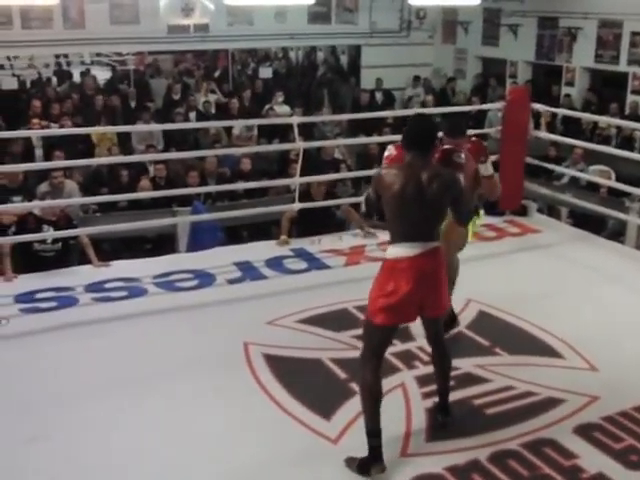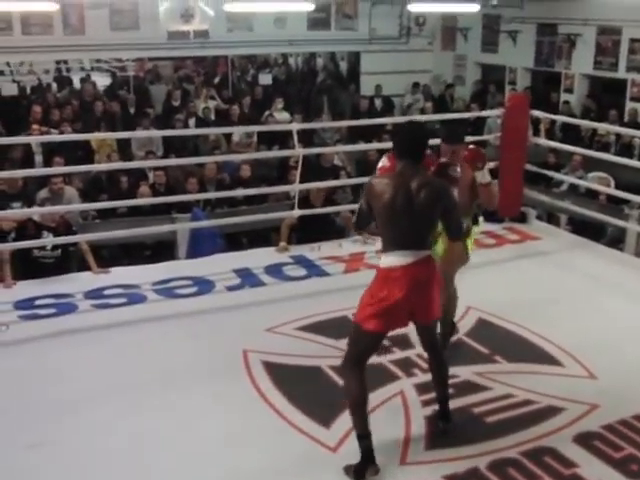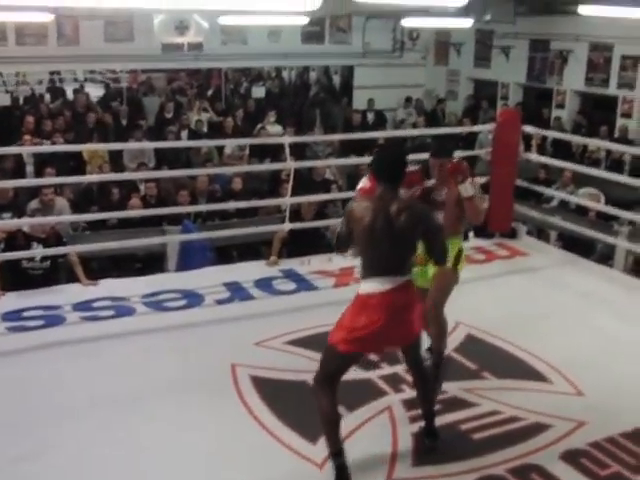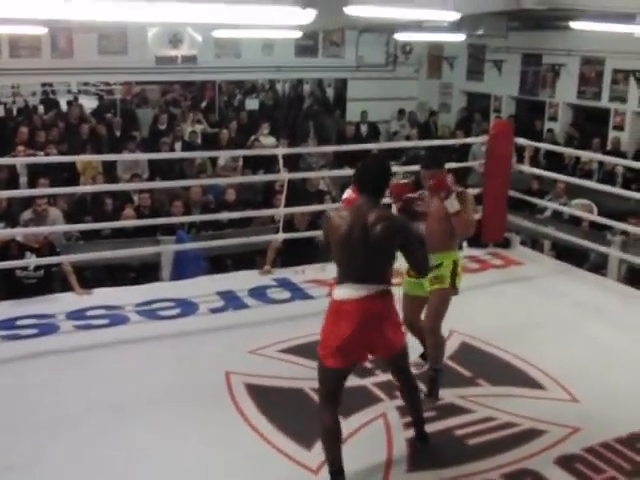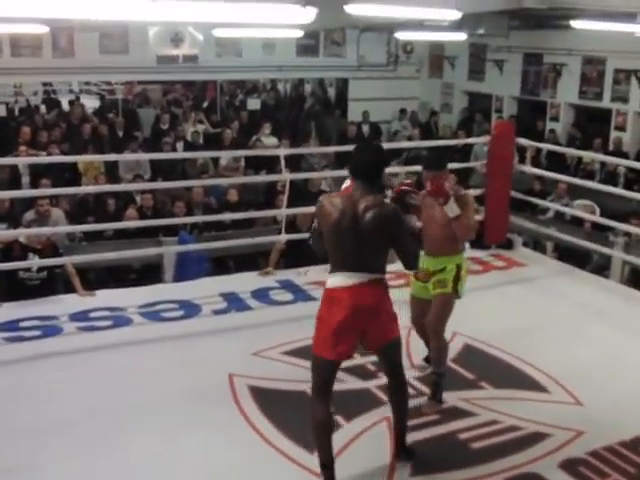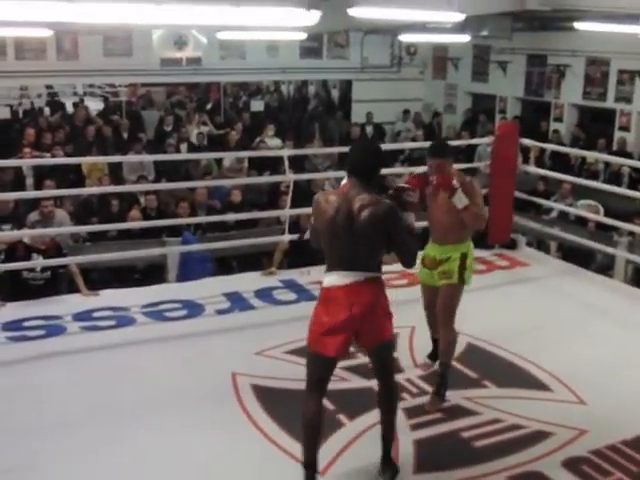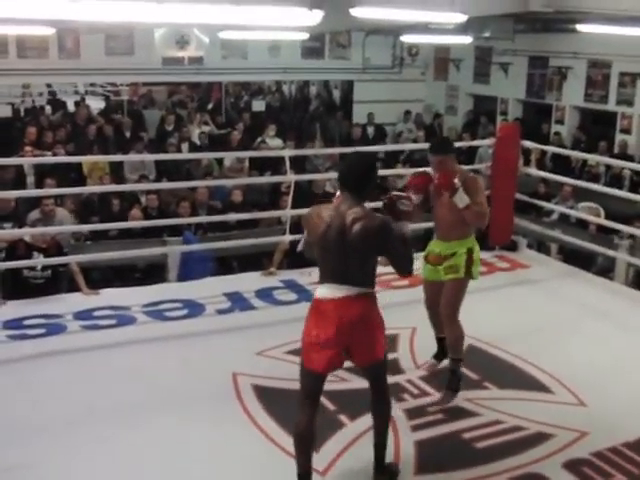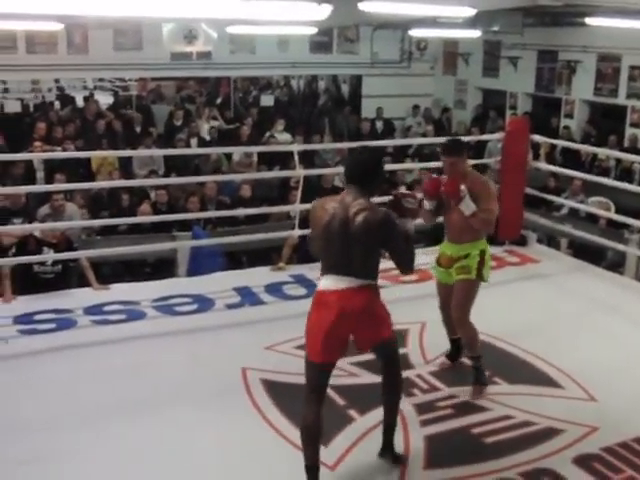
dt=0.1s
person 1, frame 1
left shoulder: (385, 176)
right shoulder: (446, 178)
right elbow: (465, 219)
left hip: (398, 270)
right hip: (431, 265)
left knee: (371, 359)
right knee: (436, 338)
right ankle: (443, 406)
person 1, frame 2
left shoulder: (376, 185)
right shoulder: (437, 188)
left elbow: (359, 225)
right elbow: (457, 235)
left hip: (391, 278)
right hip: (424, 272)
left knee: (352, 364)
right knee: (431, 344)
right ankle: (443, 412)
person 1, frame 3
left shoulder: (356, 209)
right shoulder: (417, 211)
left elbow: (340, 244)
right elbow: (440, 258)
right wrist: (432, 216)
left hip: (369, 303)
right hip: (403, 299)
left knee: (323, 384)
right knee: (417, 365)
right ankle: (429, 430)
person 1, frame 4
left shoulder: (334, 217)
right shoulder: (395, 223)
right elbow: (422, 269)
right wrist: (414, 230)
left hip: (344, 311)
right hip: (380, 308)
left knee: (329, 401)
right knee: (402, 373)
right ankle: (420, 433)
person 1, frame 5
left shoulder: (326, 204)
right shoulder: (388, 212)
right elbow: (412, 263)
right wrist: (408, 220)
left hip: (337, 300)
right hip: (374, 299)
left knee: (321, 393)
right knee: (395, 375)
right ankle: (401, 447)
person 1, frame 6
left shoulder: (322, 202)
right shoulder: (385, 209)
right elbow: (409, 260)
right wrist: (405, 218)
left hip: (333, 299)
right hip: (370, 297)
left knee: (315, 389)
right knee: (385, 378)
person 1, frame 7
left shoulder: (314, 215)
right shoulder: (377, 223)
right elbow: (405, 269)
right wrist: (401, 226)
left hip: (324, 310)
right hip: (362, 310)
left knee: (308, 402)
right knee: (378, 388)
person 1, frame 8
left shoulder: (319, 208)
right shoulder: (380, 217)
right elbow: (406, 266)
right wrist: (405, 223)
left hip: (327, 301)
right hip: (364, 301)
left knee: (314, 395)
right knee: (393, 369)
right ankle: (388, 447)
person 2, frame 1
left shoulder: (475, 159)
right shoulder: (440, 154)
left elbow: (493, 194)
left wrist: (484, 163)
left knee: (446, 251)
right ankle: (448, 316)
person 2, frame 2
left shoulder: (473, 169)
right shoulder: (437, 169)
left elbow: (492, 204)
left wrist: (481, 170)
left knee: (445, 276)
left ankle: (446, 327)
right ankle: (447, 326)
person 2, frame 3
left shoulder: (463, 184)
right shoulder: (427, 185)
left elbow: (476, 218)
left wrist: (465, 184)
right wrist: (416, 197)
left hip: (449, 251)
right hip: (424, 249)
right knee: (421, 309)
person 2, frame 4
left shoulder: (460, 196)
right shoulder: (420, 197)
left elbow: (466, 232)
left wrist: (450, 198)
right wrist: (401, 207)
left hip: (444, 264)
left knee: (432, 326)
right knee: (409, 319)
left ankle: (434, 382)
right ankle: (429, 350)
person 2, frame 5
left shoulder: (462, 199)
right shoulder: (424, 196)
left elbow: (467, 234)
left wrist: (448, 204)
left hip: (450, 267)
right hip: (425, 263)
left knee: (435, 329)
right knee: (418, 321)
left ankle: (437, 387)
right ankle: (433, 354)
person 2, frame 6
left shoulder: (468, 186)
right shoulder: (430, 184)
left elbow: (479, 223)
left wrist: (456, 195)
left hip: (456, 256)
right hip: (432, 250)
left knee: (445, 319)
right knee: (429, 309)
left ankle: (442, 383)
right ankle: (437, 348)
person 2, frame 7
left shoulder: (472, 182)
right shoulder: (432, 180)
left elbow: (482, 220)
left wrist: (457, 192)
right wrist: (416, 193)
left hip: (461, 251)
right hip: (437, 247)
left knee: (449, 314)
right knee: (432, 305)
left ankle: (455, 375)
right ankle: (442, 349)
person 2, frame 8
left shoulder: (483, 185)
right shoulder: (444, 183)
left elbow: (489, 226)
right elbow: (429, 218)
left wrist: (464, 202)
right wrist: (429, 199)
left hip: (472, 253)
right hip: (448, 249)
left knee: (460, 316)
right knee: (445, 308)
left ankle: (478, 370)
right ankle: (456, 349)
